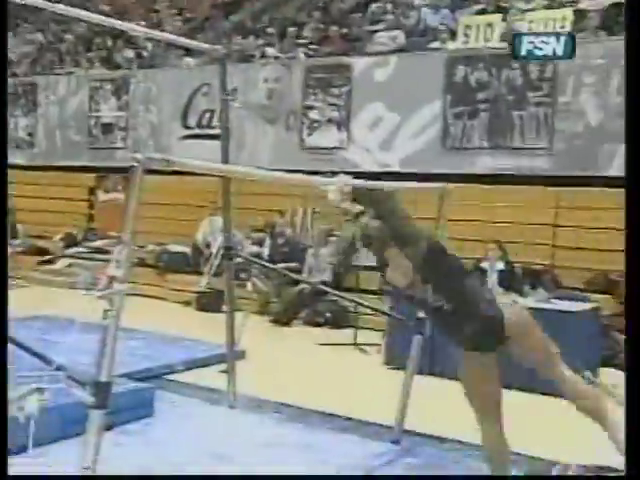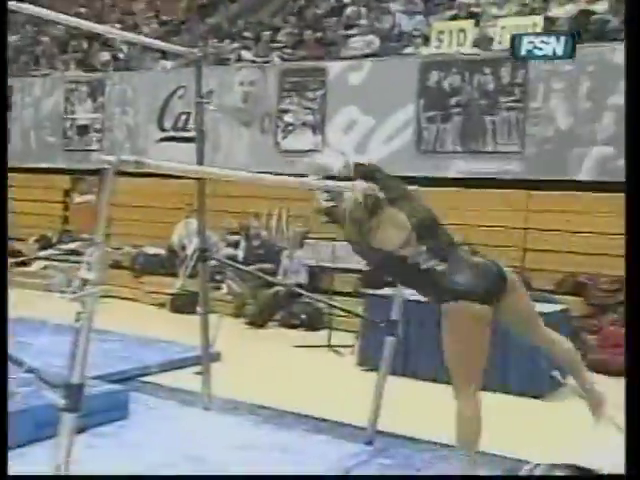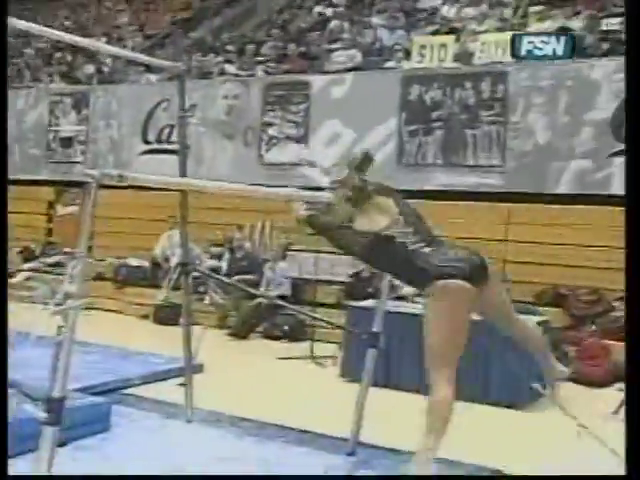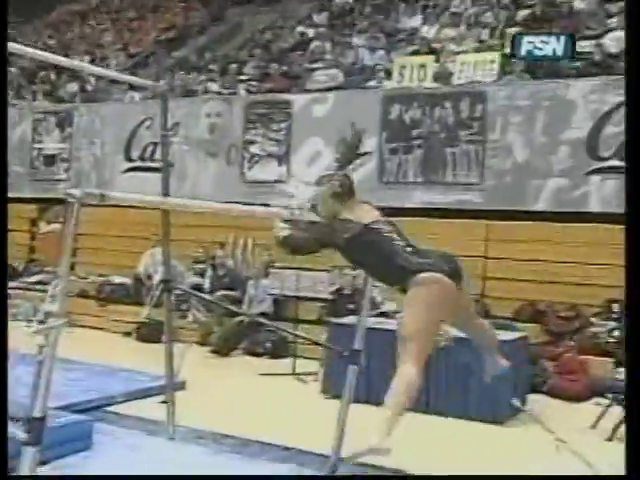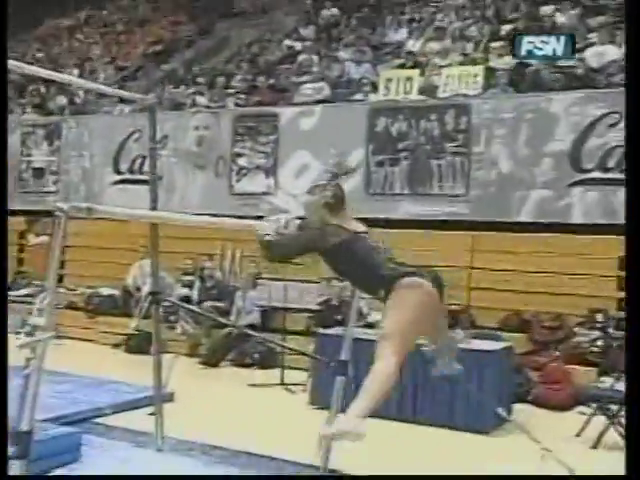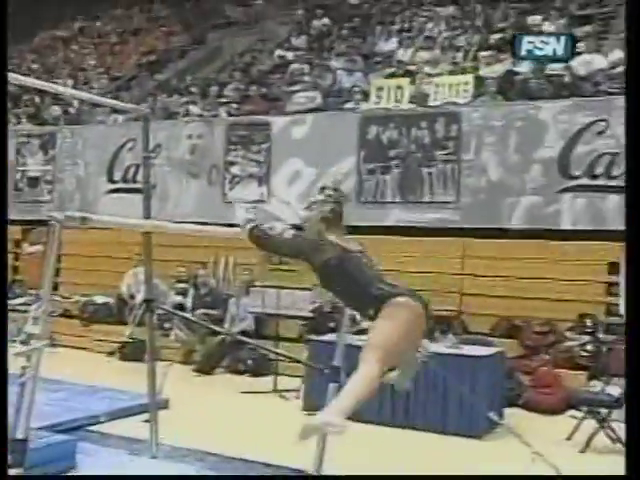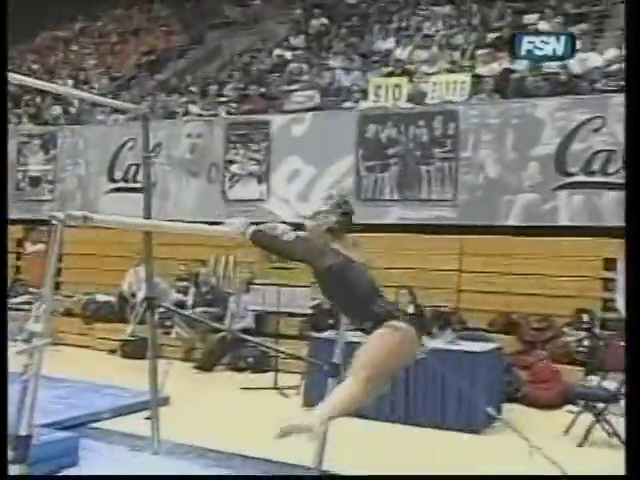
dt=0.1s
person 1, frame 1
left shoulder: (391, 273)
right shoulder: (420, 247)
left hip: (473, 340)
right hip: (498, 317)
left knee: (489, 419)
right knee: (559, 372)
person 1, frame 2
left shoulder: (372, 249)
right shoulder: (411, 211)
left wrist: (328, 207)
left hip: (461, 302)
right hip: (492, 276)
left knee: (466, 392)
right knee: (540, 334)
left ankle: (468, 467)
right ankle: (590, 388)
person 1, frame 3
left shoulder: (353, 235)
right shoulder: (391, 201)
left wrist: (306, 216)
left hip: (445, 285)
right hip: (472, 265)
left knee: (441, 379)
right knee: (512, 323)
left ankle: (424, 460)
right ankle: (552, 367)
person 1, frame 4
left shoulder: (339, 228)
right shoulder: (367, 210)
left elbow: (295, 245)
left wrist: (283, 233)
left hip: (427, 282)
right hip: (444, 264)
left knee: (408, 363)
right knee: (471, 323)
left ankle: (382, 435)
right ankle: (494, 360)
person 1, frame 5
left shoulder: (324, 233)
right shoulder: (351, 223)
left elbow: (277, 253)
left wrist: (265, 233)
right wrist: (282, 226)
left hip: (409, 286)
right hip: (425, 280)
left knee: (386, 355)
right knee: (433, 328)
left ankle: (353, 419)
right ankle: (445, 361)
person 1, frame 6
left shoulder: (319, 245)
right shoulder: (344, 241)
left elbow: (270, 243)
left wrist: (249, 225)
left hip: (400, 309)
right hip: (407, 304)
left knee: (371, 363)
left ankle: (333, 416)
right ankle: (404, 374)
person 1, frame 7
left shoulder: (322, 251)
right shoulder: (345, 248)
left elbow: (278, 245)
left wrist: (246, 228)
right wrist: (272, 230)
left hip: (394, 327)
right hip: (397, 323)
left knee: (357, 377)
left ankle: (316, 419)
